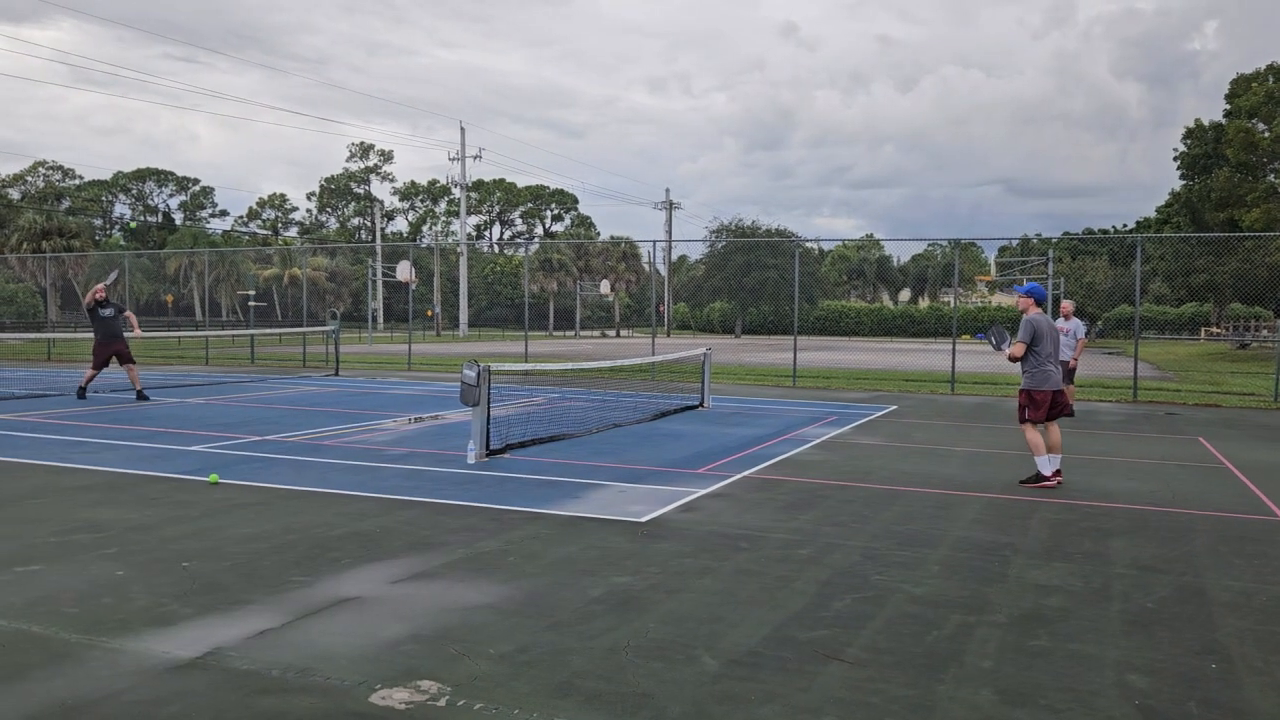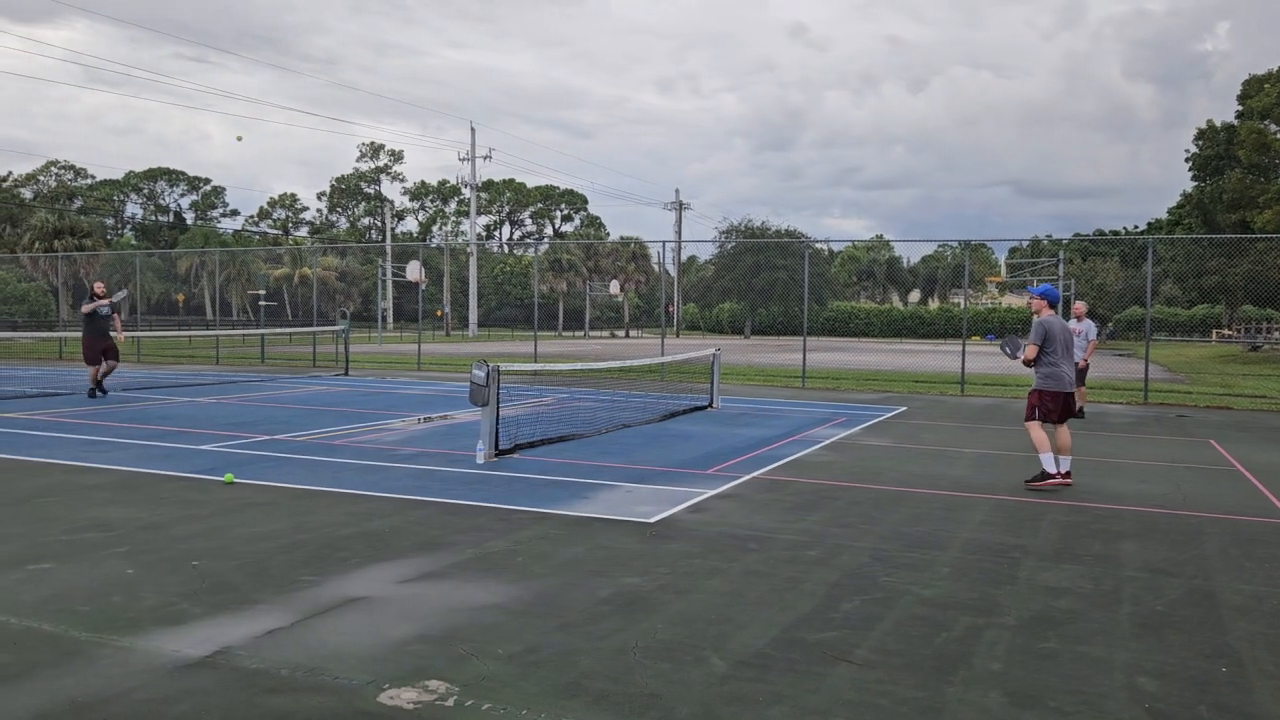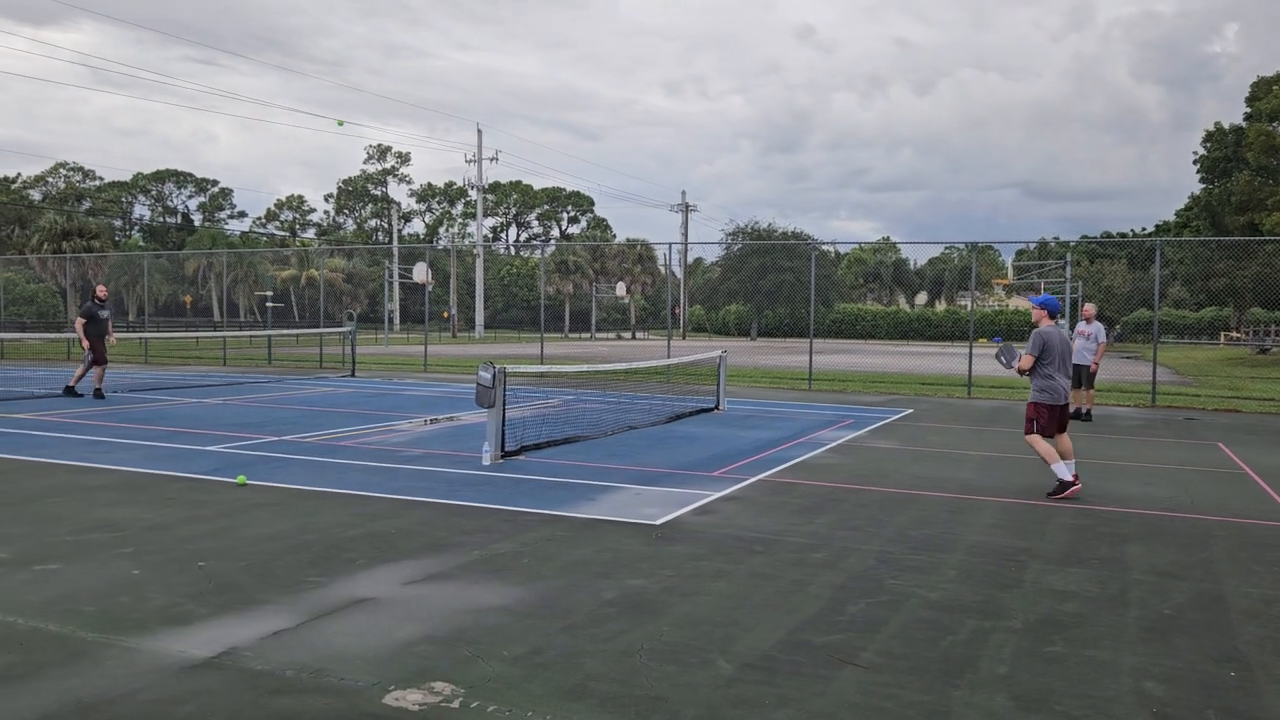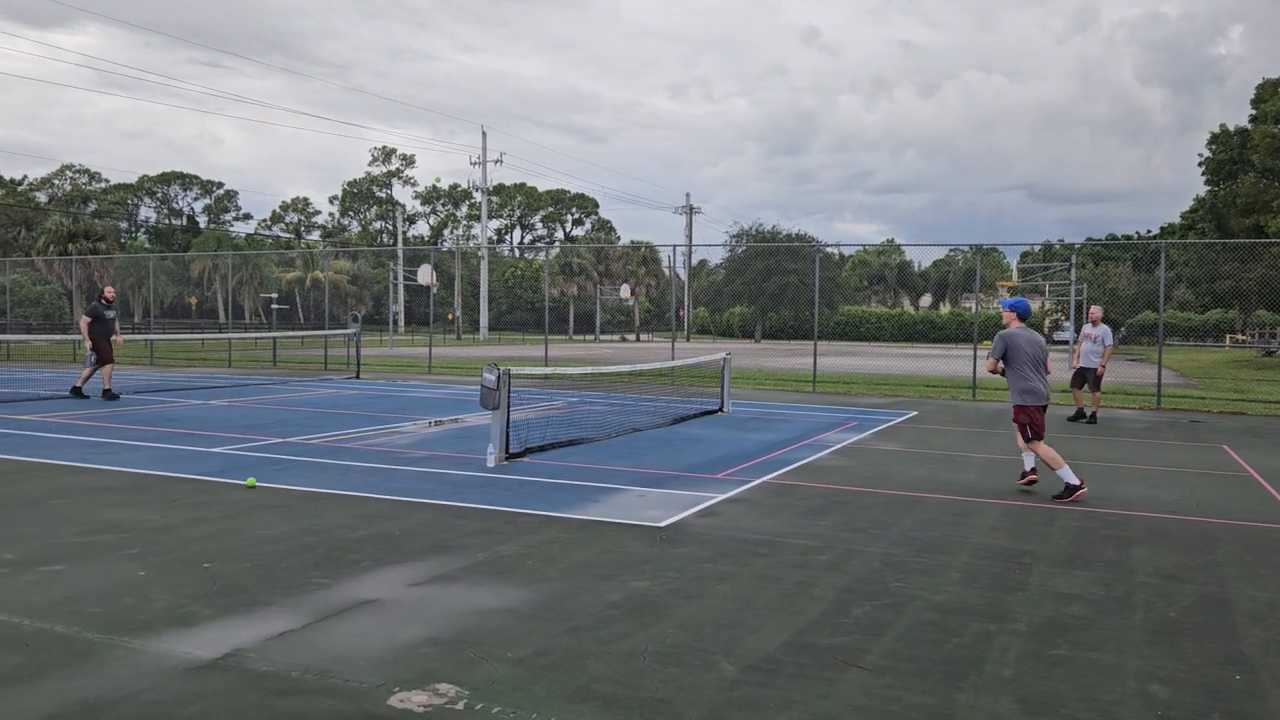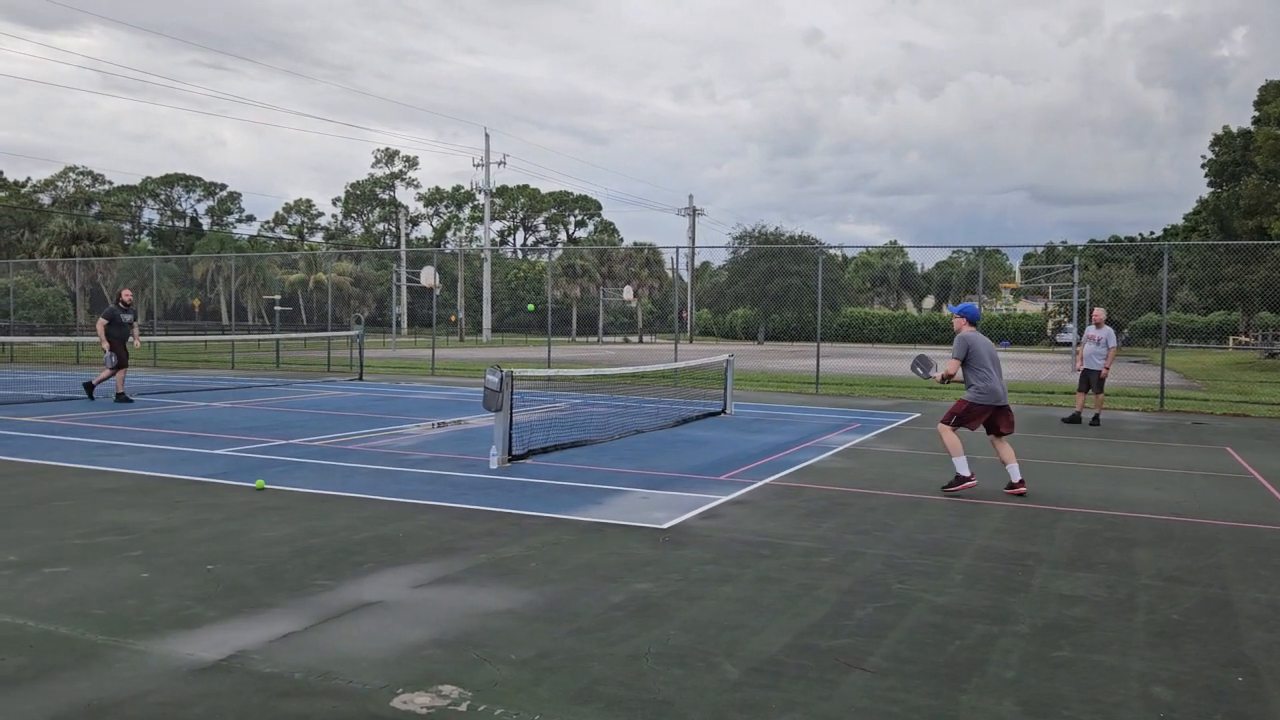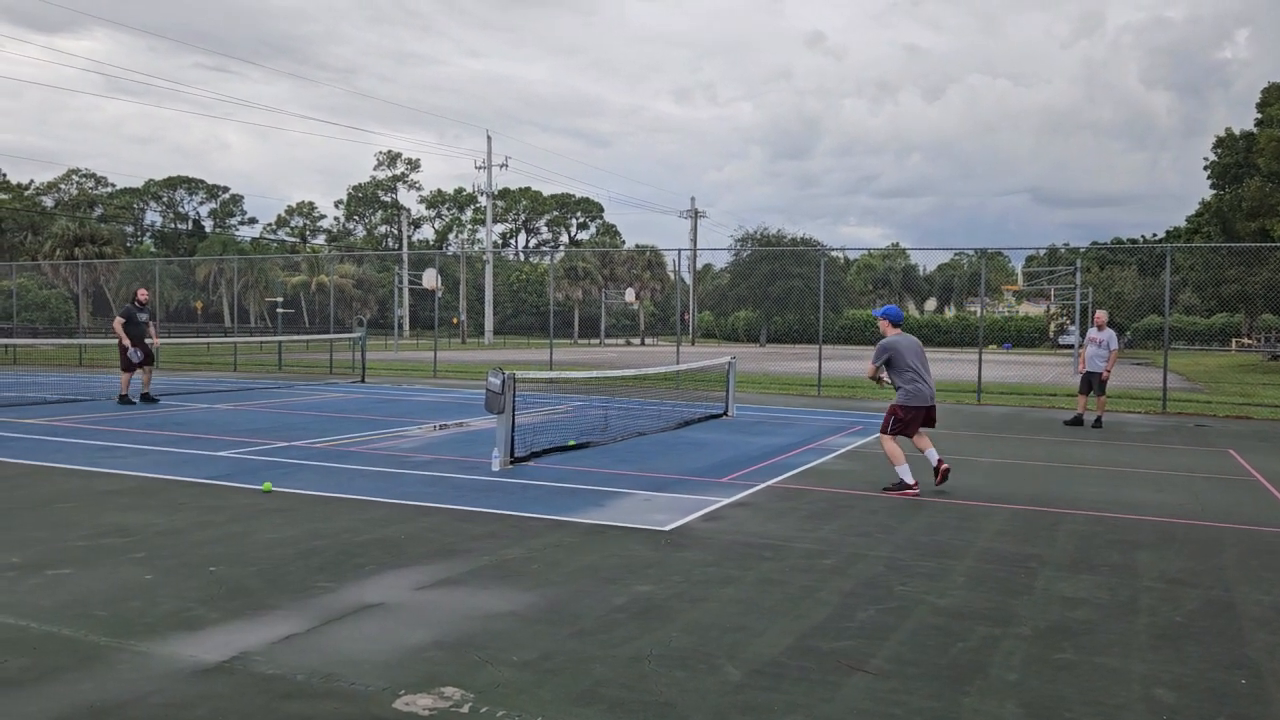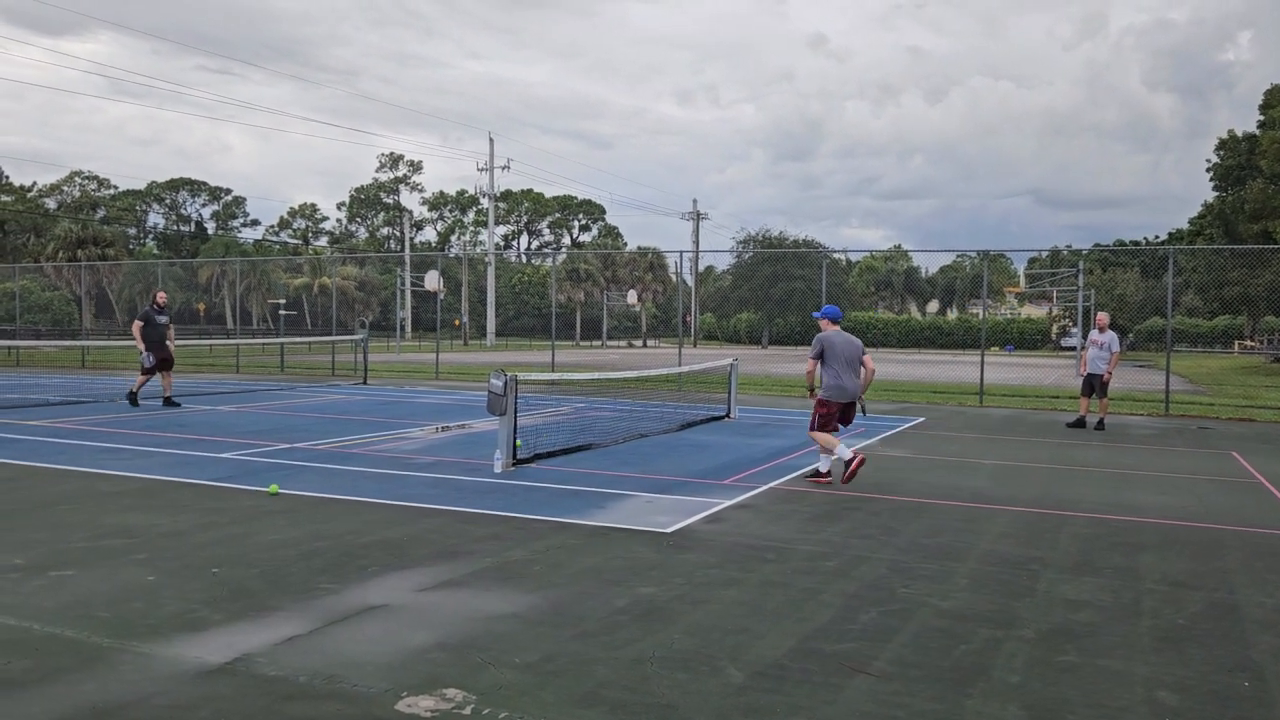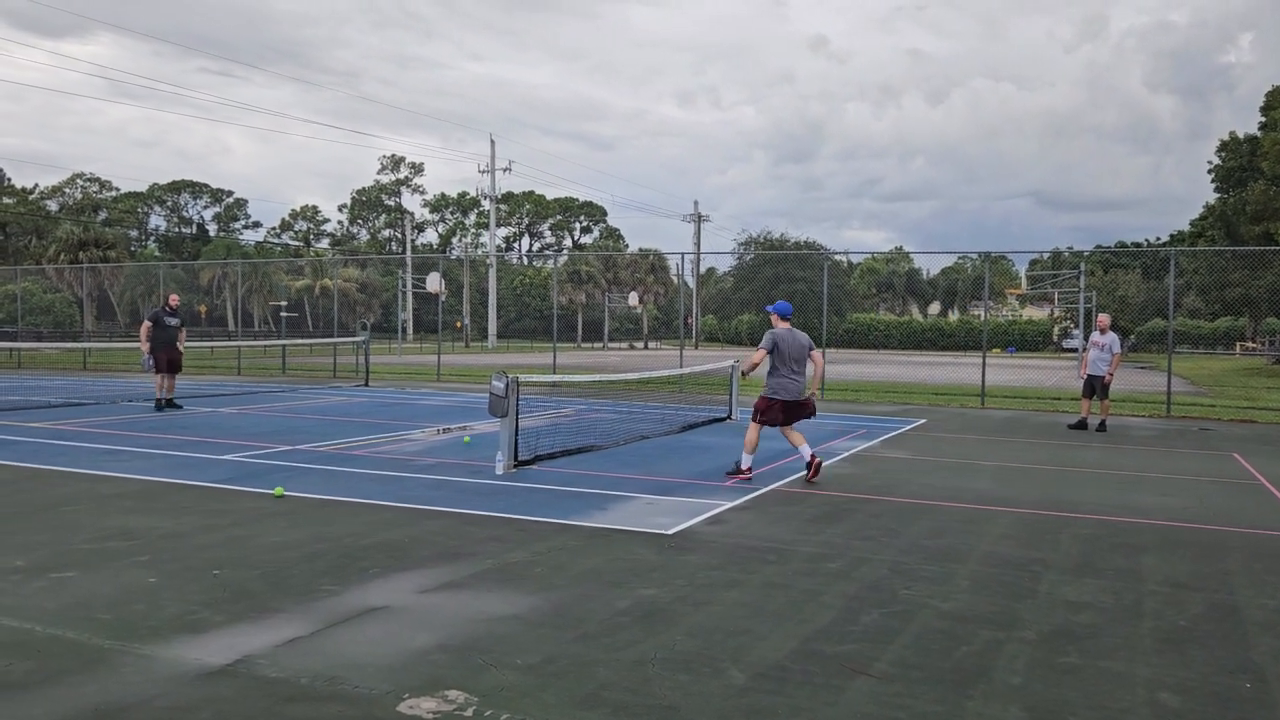
dt=0.3s
person 1, frame 1
left shoulder: (1029, 321)
right shoulder: (1049, 322)
left elbow: (1018, 352)
left wrist: (1009, 353)
right wrist: (1016, 353)
left hip: (1036, 382)
right hip: (1054, 381)
left knee: (1029, 426)
right knee: (1051, 424)
left ankle: (1045, 474)
right ankle: (1054, 470)
person 1, frame 2
left shoulder: (1041, 323)
right shoulder: (1063, 324)
left elbow: (1030, 355)
left wrist: (1024, 360)
right wrist: (1036, 361)
left hip: (1048, 383)
right hip: (1066, 382)
left knee: (1033, 424)
right knee: (1061, 425)
left ankle: (1050, 471)
right ankle: (1064, 471)
person 1, frame 3
left shoulder: (1040, 334)
right shoulder: (1063, 335)
left elbow: (1026, 365)
left wrist: (1019, 368)
right wrist: (1033, 370)
left hip: (1044, 395)
right hip: (1062, 393)
left knee: (1034, 437)
right knee: (1060, 433)
left ankle: (1068, 480)
right ankle: (1071, 475)
person 1, frame 4
left shoulder: (1004, 336)
right shoulder: (1038, 338)
left elbow: (991, 367)
right elbow: (1048, 369)
left wrist: (1000, 369)
left hip: (1025, 397)
right hip: (1042, 395)
left knee: (1036, 443)
right knee: (1022, 432)
left ankle: (1074, 484)
right ankle: (1030, 470)
person 1, frame 5
left shoulder: (963, 338)
right shoulder: (985, 341)
left elbow: (951, 370)
left wrist: (941, 377)
right wrist: (946, 376)
left hip: (980, 396)
right hip: (999, 396)
left knee: (944, 428)
right knee: (998, 439)
left ankle: (964, 475)
right ankle: (1017, 482)
person 1, frame 6
left shoulder: (886, 344)
right shoulder: (914, 340)
left elbow: (871, 373)
left wrist: (879, 378)
left hip: (910, 399)
right hip: (927, 397)
left knee: (886, 438)
right knee: (915, 433)
left ankle: (909, 483)
right ankle: (937, 463)
person 1, frame 7
left shoulder: (822, 338)
right shoulder: (855, 341)
left elbow: (810, 369)
right elbow: (871, 368)
left wrist: (811, 389)
right wrist: (861, 392)
left hip: (832, 394)
right hip: (851, 394)
left knee: (816, 433)
right knee: (826, 430)
left ankle: (851, 458)
right ankle: (823, 471)
person 1, frame 8
left shoulder: (773, 335)
right shoulder: (804, 337)
left elbow: (757, 359)
right elbow: (819, 362)
left wrist: (745, 371)
right wrist: (813, 389)
left hip: (776, 392)
right hip: (797, 394)
left knee: (754, 426)
right knee: (787, 428)
left ankle: (744, 468)
right ankle: (810, 458)
